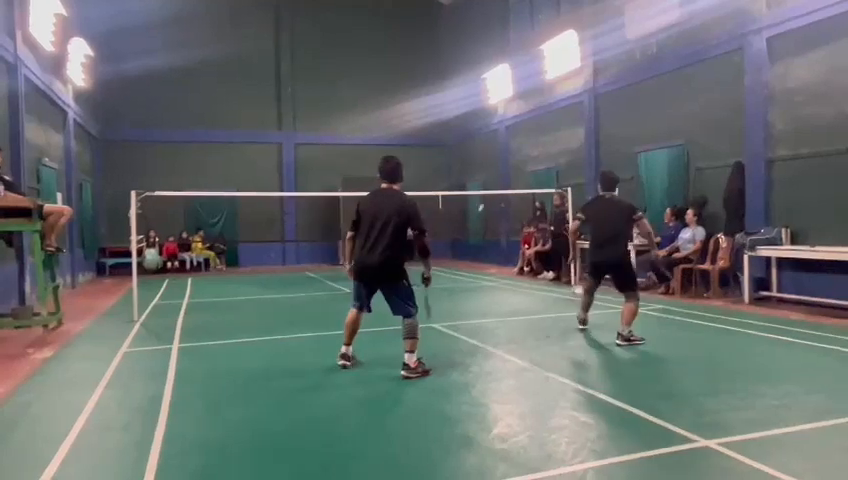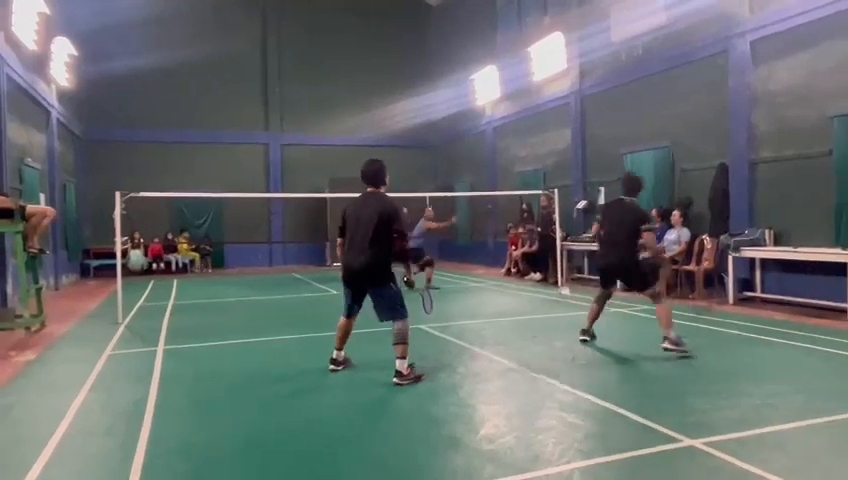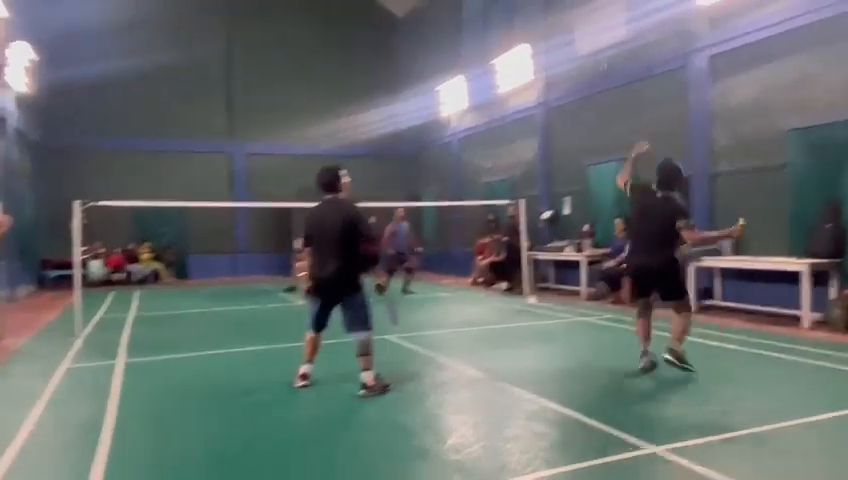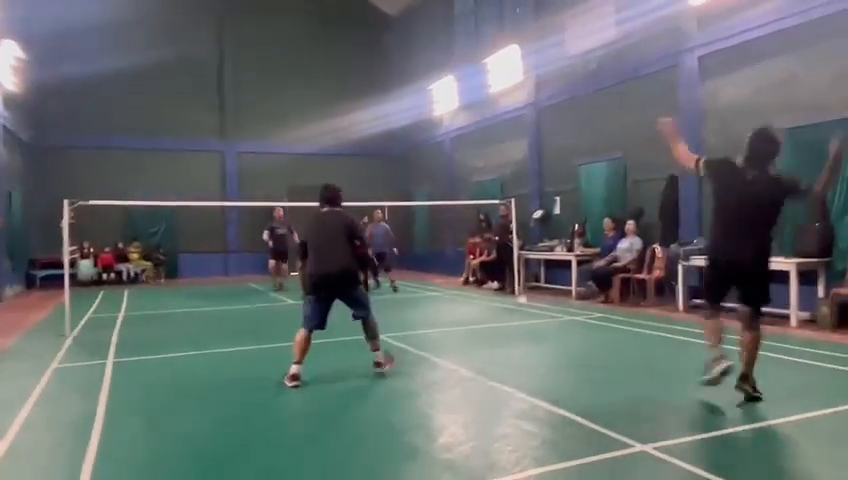
dt=0.4s
person 1, frame 1
left shoulder: (365, 201)
right shoulder: (406, 203)
left elbow: (350, 236)
right elbow: (420, 240)
left wrist: (349, 262)
right wrist: (427, 269)
left hip: (363, 266)
right hip: (390, 267)
left knee: (357, 309)
right knee: (409, 312)
left ankle: (345, 353)
right ankle: (410, 363)
person 1, frame 2
left shoulder: (352, 206)
right shoulder: (389, 205)
left elbow: (340, 243)
right elbow: (400, 243)
left hip: (351, 270)
right hip: (377, 270)
left knee: (348, 314)
right knee: (399, 316)
left ankle: (337, 357)
right ankle: (402, 369)
person 1, frame 3
left shoulder: (313, 215)
right shoulder: (351, 210)
left elbow: (309, 252)
right elbow: (368, 248)
left wrist: (310, 279)
right wrist: (370, 269)
left hip: (321, 280)
right hip: (347, 279)
left knee: (315, 328)
right knee: (362, 328)
left ankle: (304, 372)
right ankle: (368, 380)
person 1, frame 4
left shoulder: (311, 226)
right shoulder: (347, 220)
left elbow: (302, 260)
left wrist: (305, 284)
left hip: (316, 279)
right hip: (345, 276)
left knee: (307, 327)
right knee: (366, 316)
left ankle: (294, 372)
right ankle: (379, 359)
person 2, frame 1
left shoulder: (590, 206)
right shoulder: (627, 207)
left elbow: (573, 228)
right elbow: (647, 231)
left wrist: (573, 250)
right wrist: (653, 246)
left hip: (596, 256)
right hip: (618, 257)
left knee: (590, 286)
right knee: (632, 296)
left ankle: (582, 318)
right ankle: (625, 333)
person 2, frame 2
left shoulder: (608, 207)
right shoulder: (640, 214)
left elbow: (595, 232)
right elbow: (650, 243)
left hip: (605, 260)
right hip: (627, 261)
left knee: (603, 294)
right knee: (658, 296)
left ankle: (586, 331)
right ankle: (670, 339)
person 2, frame 3
left shoulder: (641, 193)
right shoulder: (676, 208)
left elbow: (621, 179)
right elbow: (692, 238)
left wrist: (634, 156)
right wrist: (727, 233)
left hip: (637, 263)
right hip: (664, 264)
left knee: (644, 308)
right knee: (682, 309)
left ankle: (646, 354)
right ankle: (674, 348)
person 2, frame 4
left shoulder: (724, 170)
right shoulder: (778, 185)
left elbow: (685, 158)
right elbow: (818, 191)
left wrist: (671, 135)
right wrist: (834, 160)
left hip: (721, 257)
right hip: (755, 261)
left knee: (712, 308)
right knee: (751, 318)
left ankle: (717, 358)
right ankle: (747, 379)
